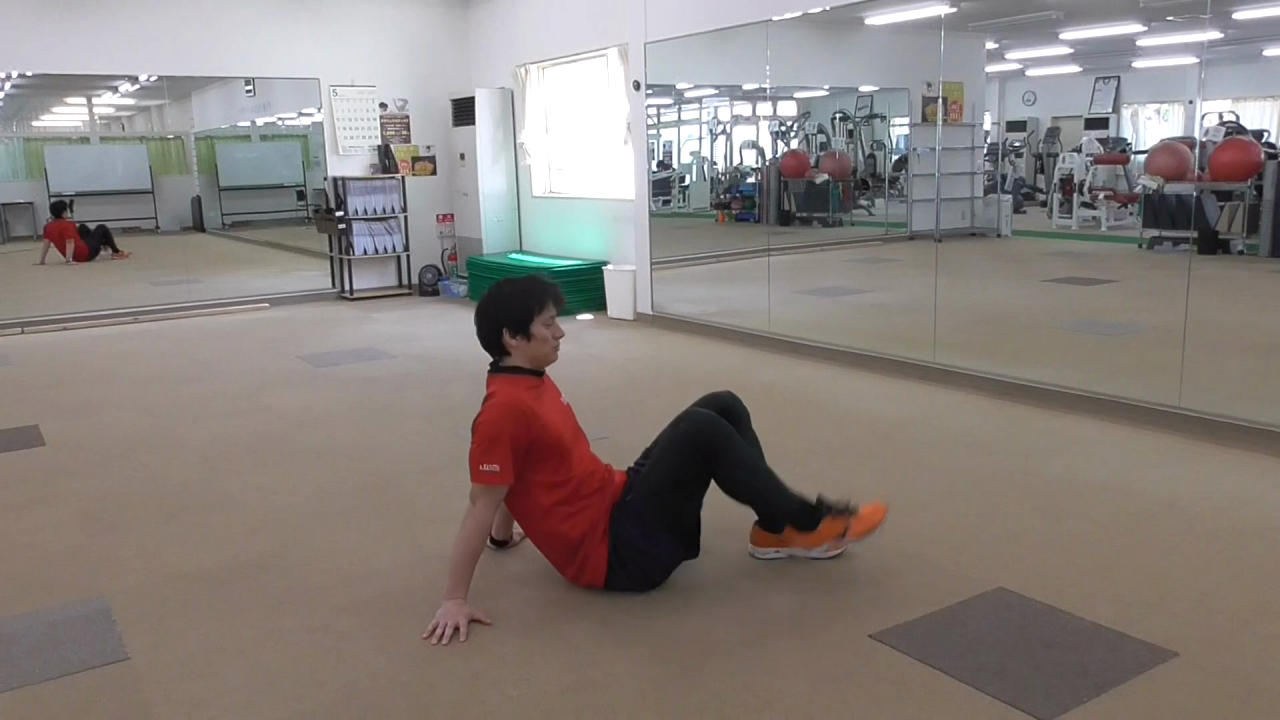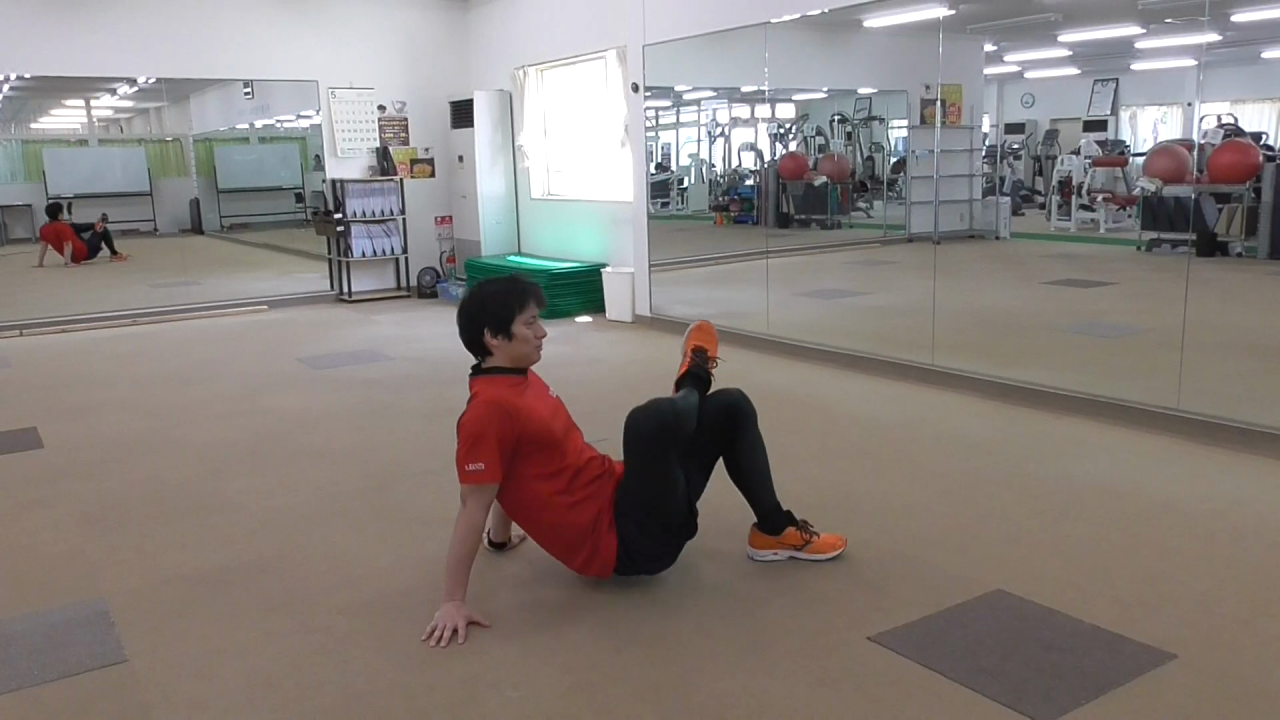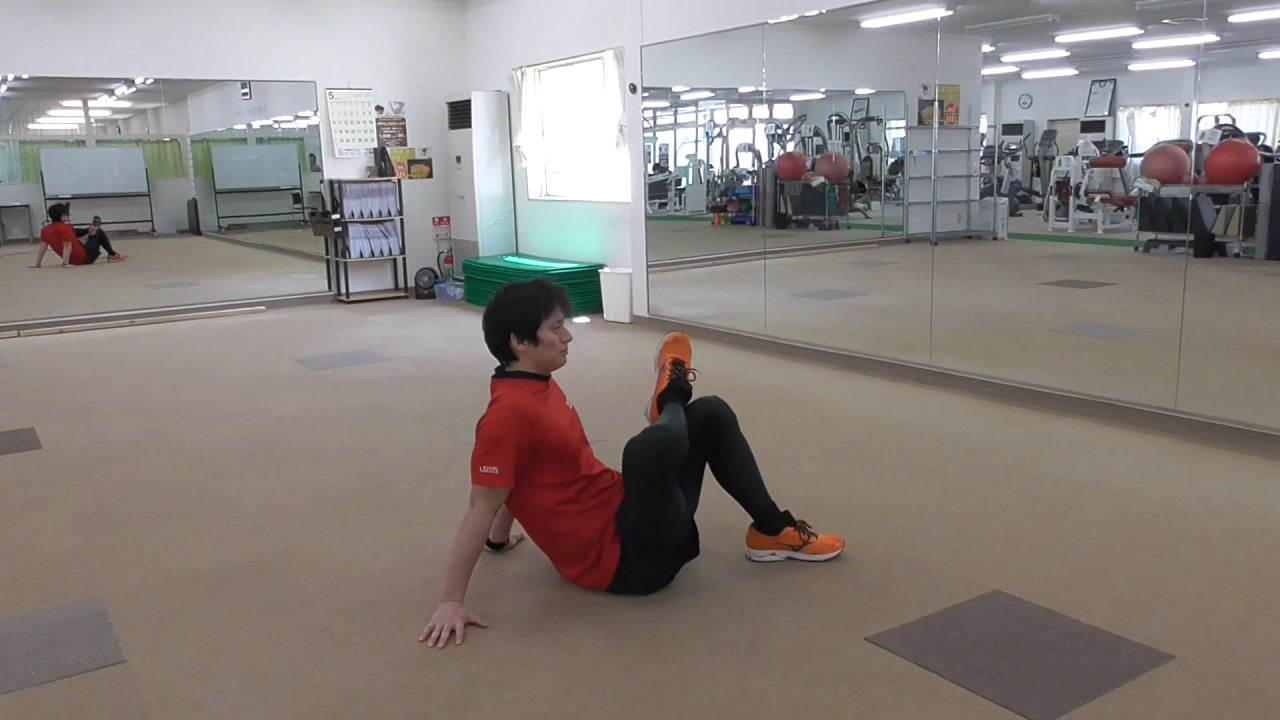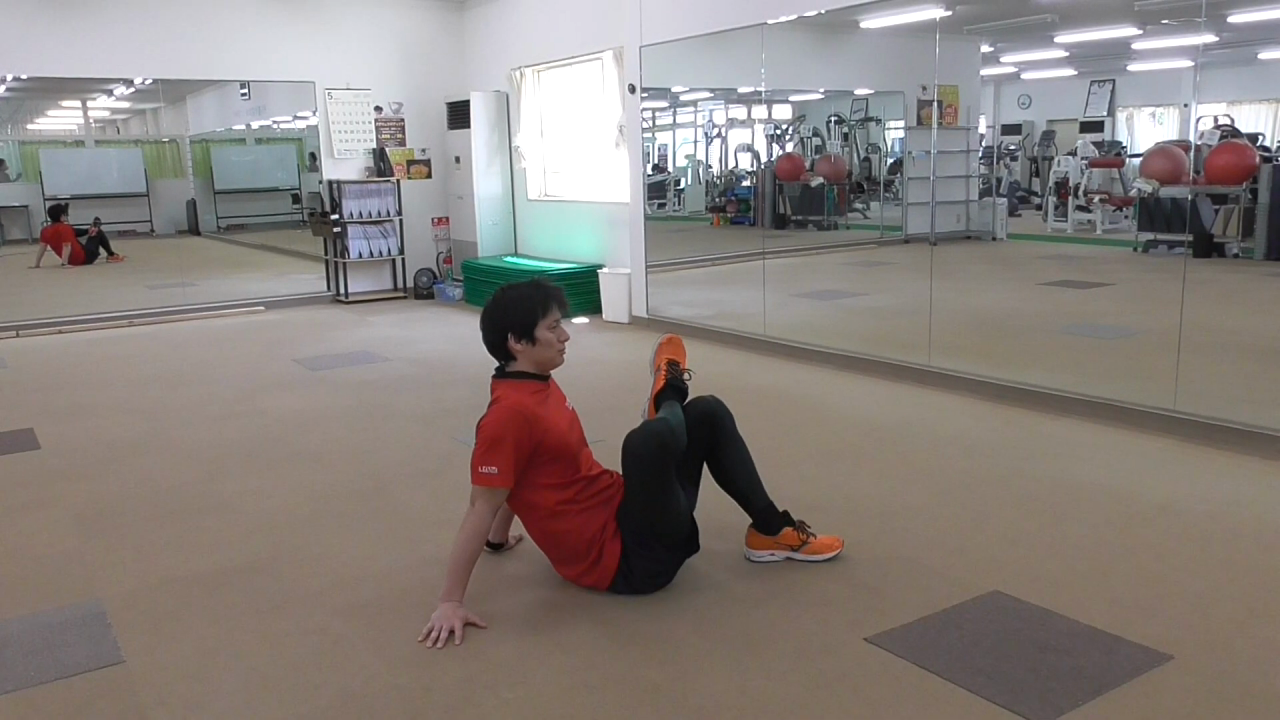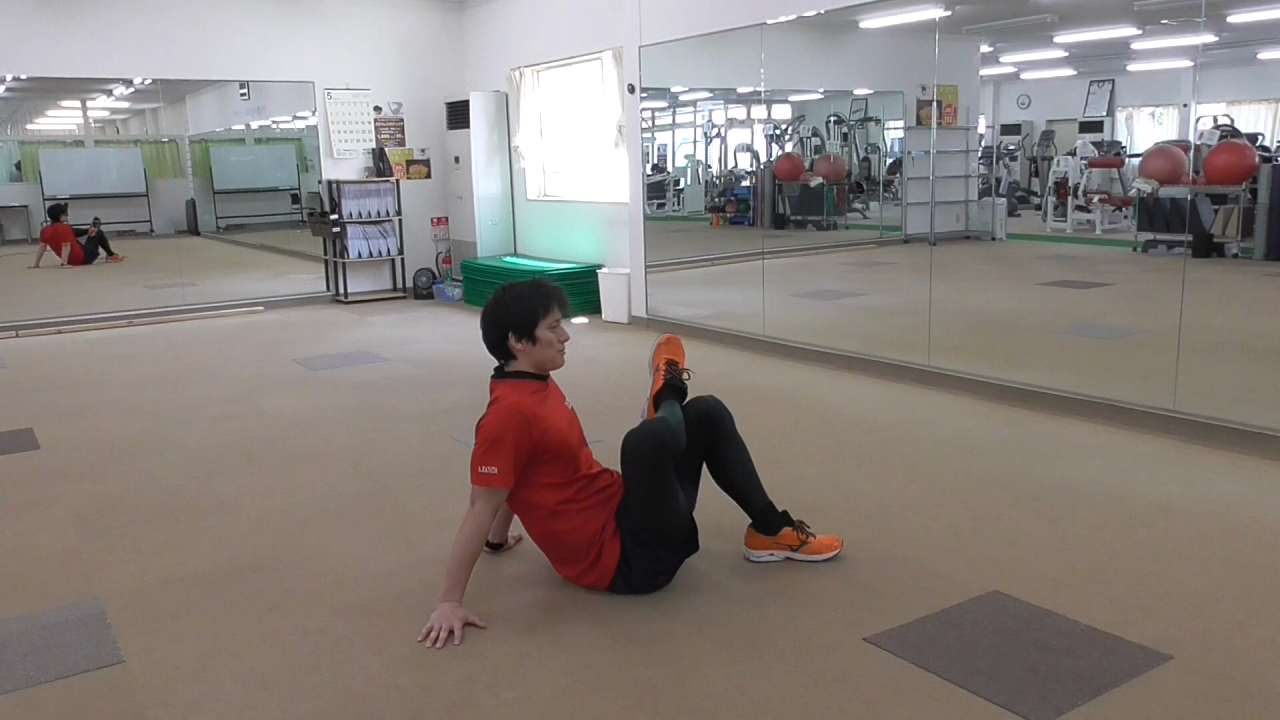
dt=1s
person 1, frame 1
left shoulder: (533, 383)
right shoulder: (507, 408)
left elbow: (521, 481)
right elbow: (482, 503)
left wrist: (504, 533)
right wrist: (455, 599)
left hip: (619, 503)
right hip: (619, 549)
left knee: (722, 407)
right knee: (699, 429)
left ankle: (776, 528)
right ankle: (810, 519)
person 1, frame 2
left shoulder: (521, 379)
right shoulder: (490, 407)
left elbow: (517, 474)
right elbow: (473, 503)
left wrist: (501, 537)
right wrist: (453, 601)
left hip: (618, 501)
right hip: (622, 540)
left knee: (732, 407)
right knee: (652, 418)
left ankle: (774, 530)
right ankle: (690, 387)
person 1, frame 3
left shoulder: (538, 384)
right shoulder: (510, 413)
left elbow: (521, 483)
right elbow: (482, 505)
left wrist: (500, 538)
right wrist: (451, 602)
left hip: (621, 514)
right hip: (622, 557)
left knee: (712, 415)
right knee: (653, 447)
left ankle: (773, 531)
right ankle: (671, 401)
person 1, frame 4
left shoulder: (538, 385)
right shoulder: (510, 413)
left elbow: (523, 481)
right elbow: (482, 506)
left wrist: (500, 538)
right wrist: (450, 602)
left hip: (620, 513)
right hip: (624, 556)
left knee: (709, 414)
right knee: (650, 439)
left ankle: (771, 530)
right ankle: (668, 400)
person 1, frame 5
left shoulder: (539, 385)
right shoulder: (510, 413)
left elbow: (522, 482)
right elbow: (482, 505)
left wrist: (500, 539)
right wrist: (449, 602)
left hip: (619, 513)
right hip: (624, 557)
left knee: (708, 413)
right knee: (649, 438)
left ankle: (771, 530)
right ankle: (667, 400)
